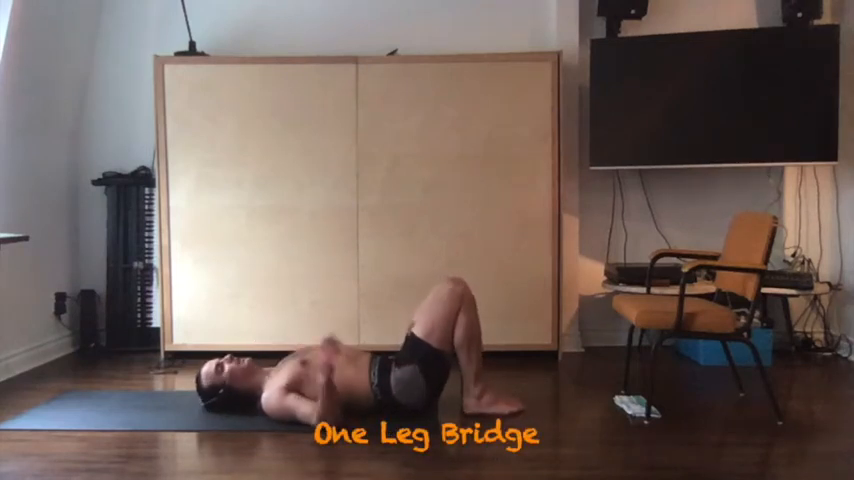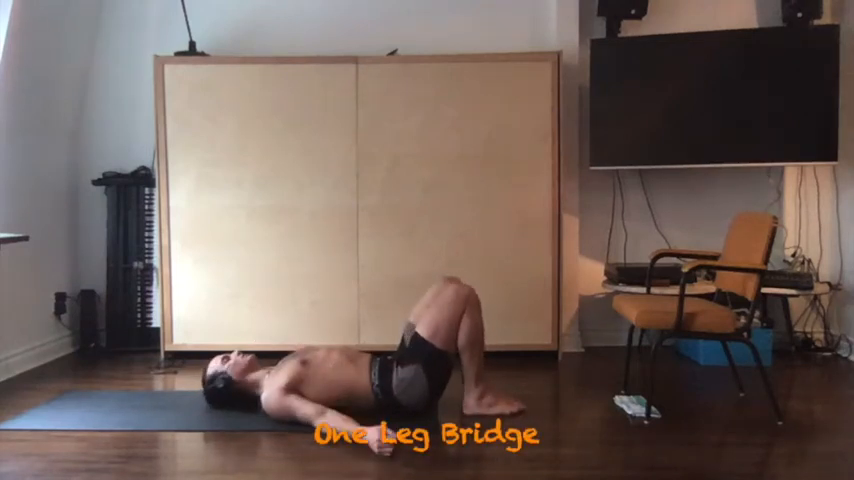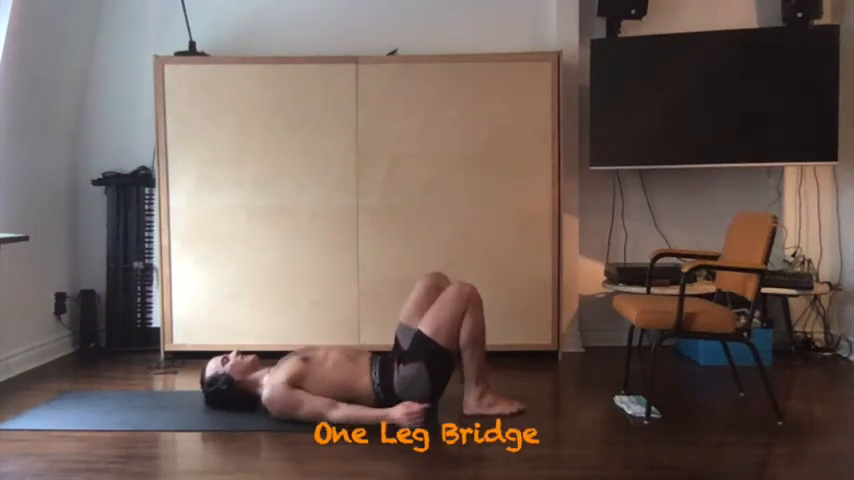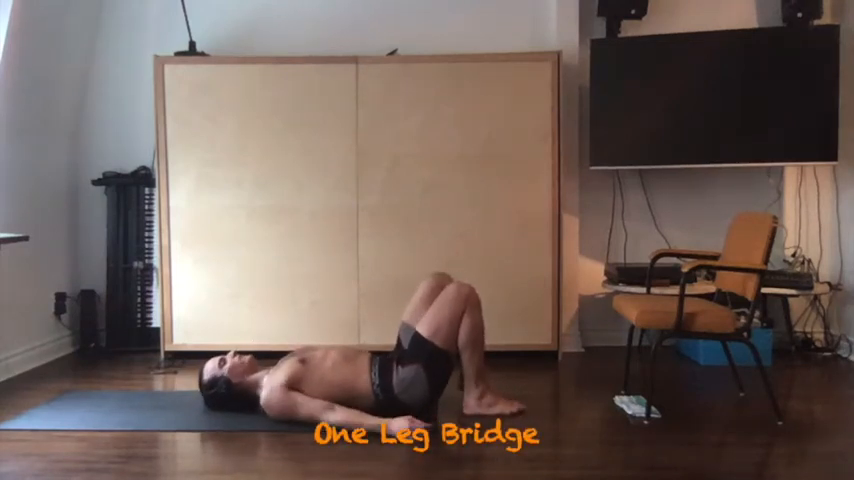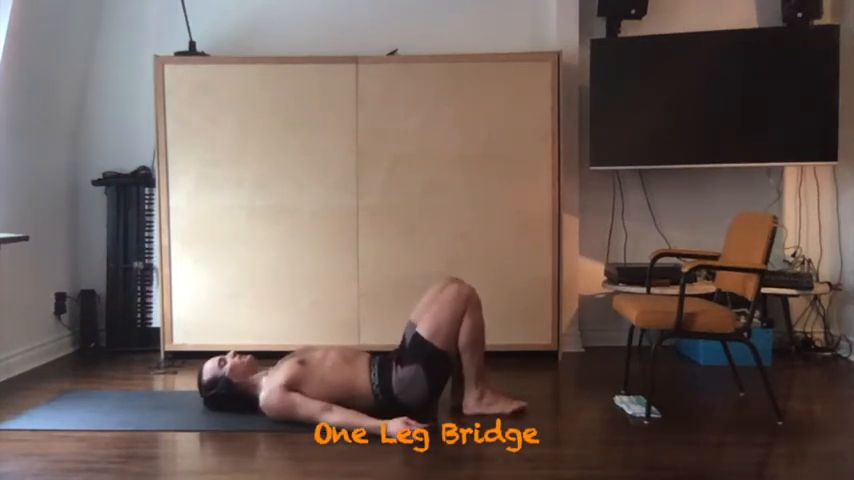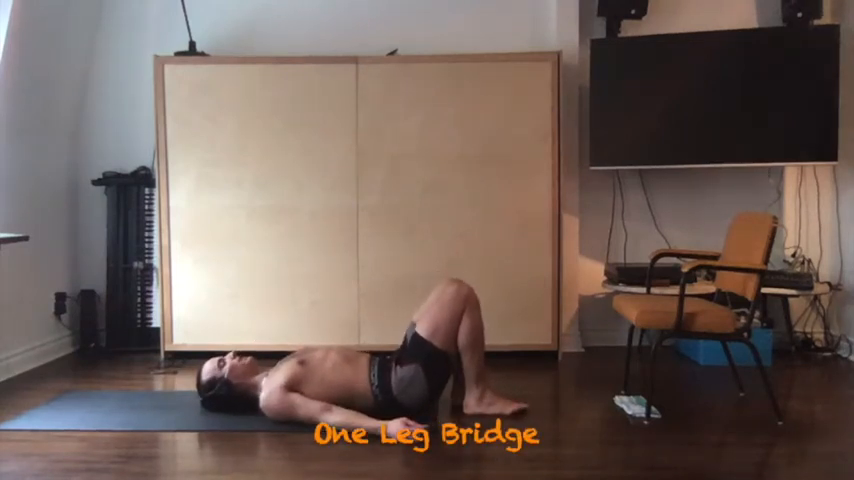
dt=0.4s
person 1, frame 1
left shoulder: (278, 374)
right shoulder: (272, 399)
right elbow: (329, 420)
right wrist: (323, 377)
left hip: (394, 368)
right hip: (401, 386)
left knee: (452, 287)
right knee: (456, 293)
left ankle: (473, 391)
right ankle: (476, 396)
person 1, frame 2
left shoulder: (278, 374)
right shoulder: (272, 398)
right elbow: (321, 416)
right wrist: (367, 432)
left hip: (394, 366)
right hip: (404, 385)
left knee: (449, 285)
right knee: (462, 295)
left ankle: (475, 385)
right ankle: (476, 397)
person 1, frame 3
left shoulder: (277, 375)
right shoulder: (274, 395)
right elbow: (331, 411)
right wrist: (388, 414)
left hip: (392, 363)
right hip: (403, 383)
left knee: (434, 281)
right knee: (464, 294)
left ankle: (477, 380)
right ankle: (477, 397)
person 1, frame 4
left shoulder: (276, 375)
right shoulder: (272, 397)
right elbow: (329, 413)
right wrist: (389, 425)
left hip: (393, 364)
right hip: (402, 386)
left knee: (439, 281)
right knee: (463, 294)
left ankle: (471, 381)
right ankle: (478, 397)
person 1, frame 5
left shoulder: (276, 375)
right shoulder: (271, 397)
right elbow: (326, 413)
right wrist: (386, 425)
left hip: (393, 364)
right hip: (402, 385)
left knee: (450, 285)
right knee: (463, 295)
left ankle: (461, 390)
right ankle: (477, 397)
person 1, frame 6
left shoulder: (274, 377)
right shoulder: (272, 398)
right elbow: (326, 413)
right wrist: (386, 426)
left hip: (392, 366)
right hip: (402, 386)
left knee: (452, 286)
right knee: (461, 295)
left ankle: (461, 392)
right ankle: (477, 397)
